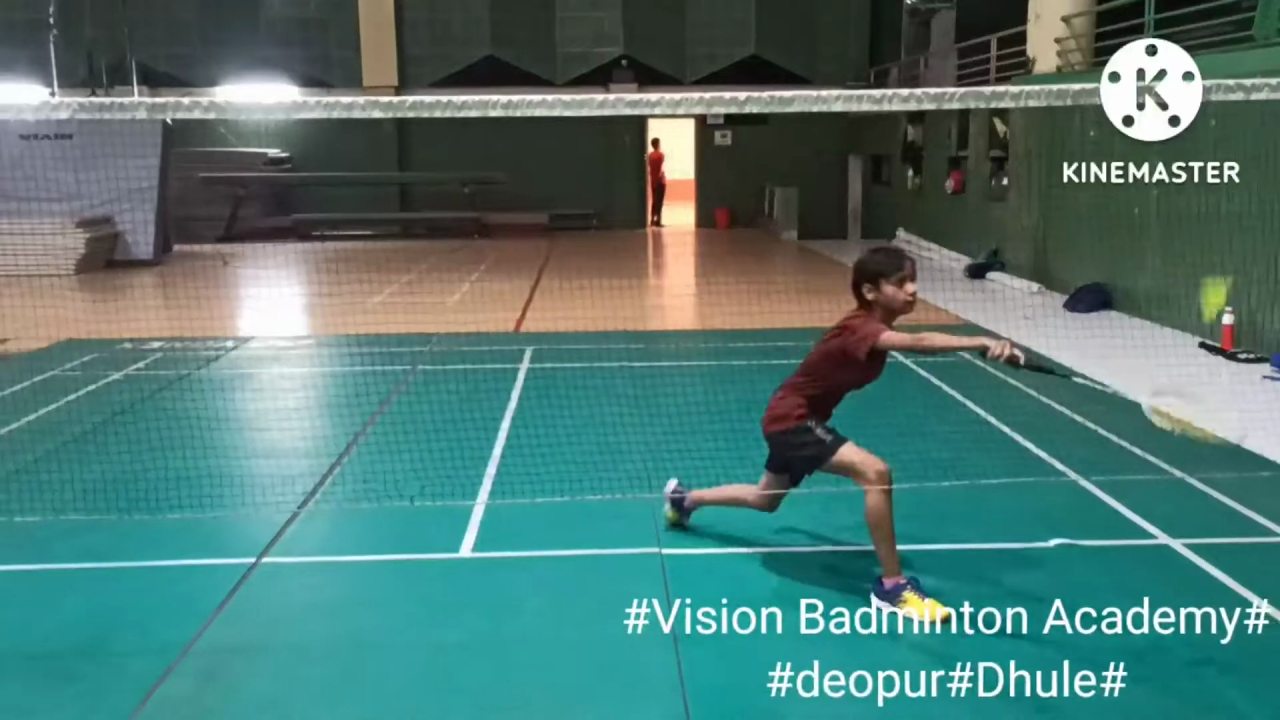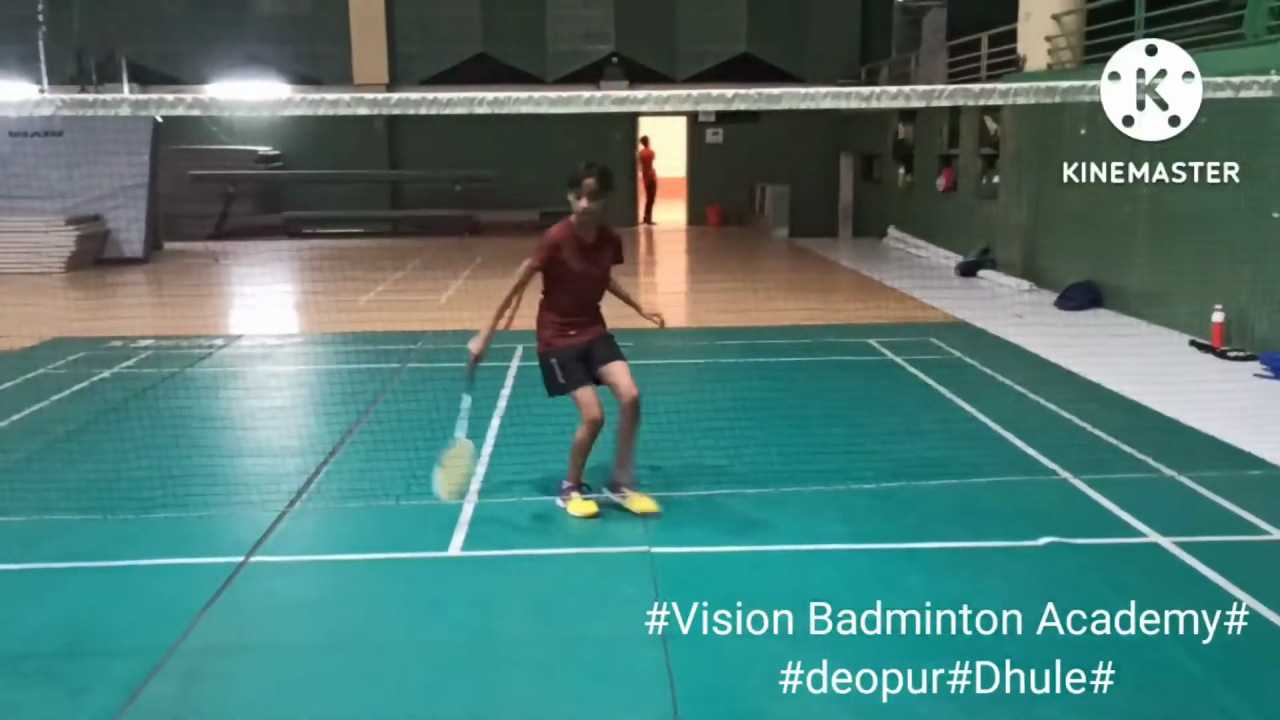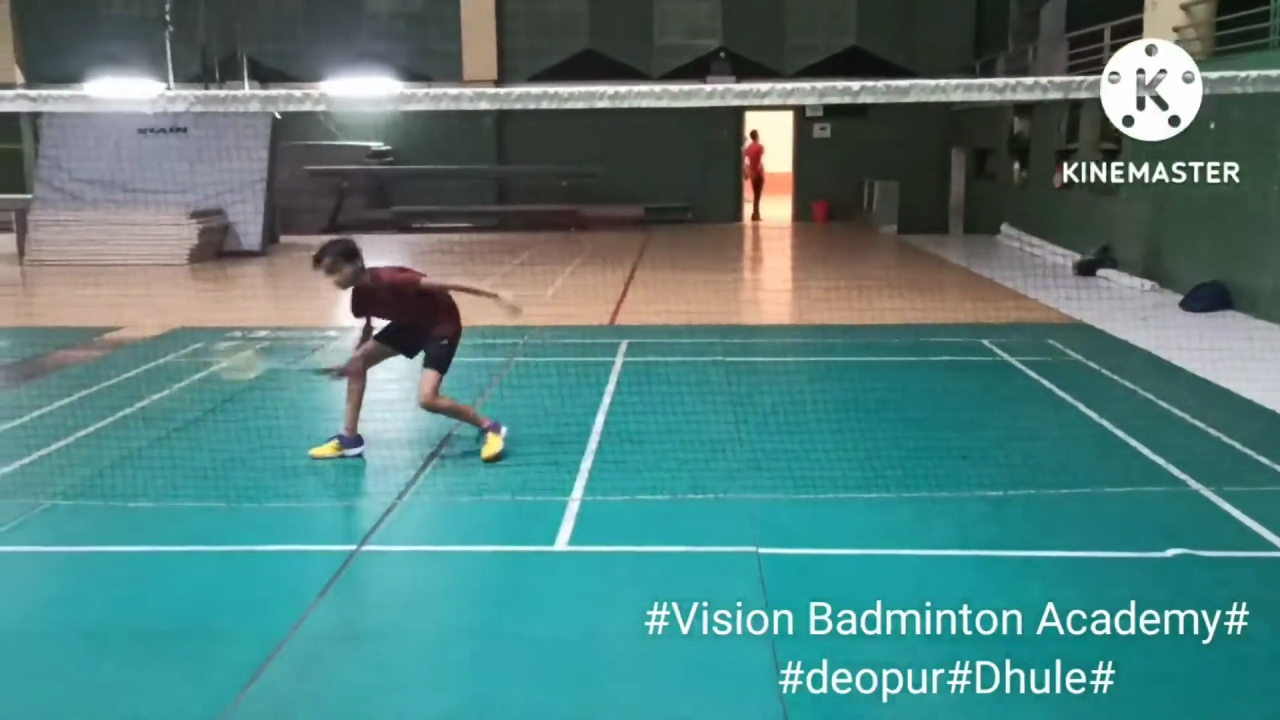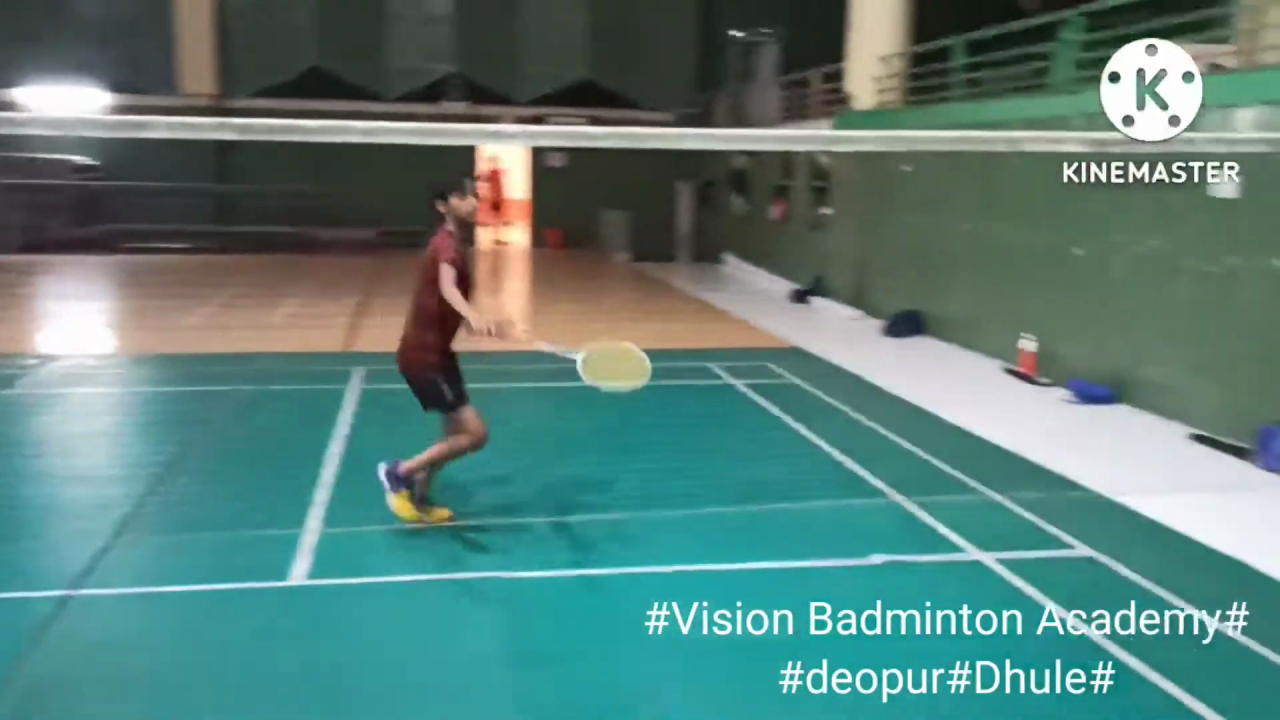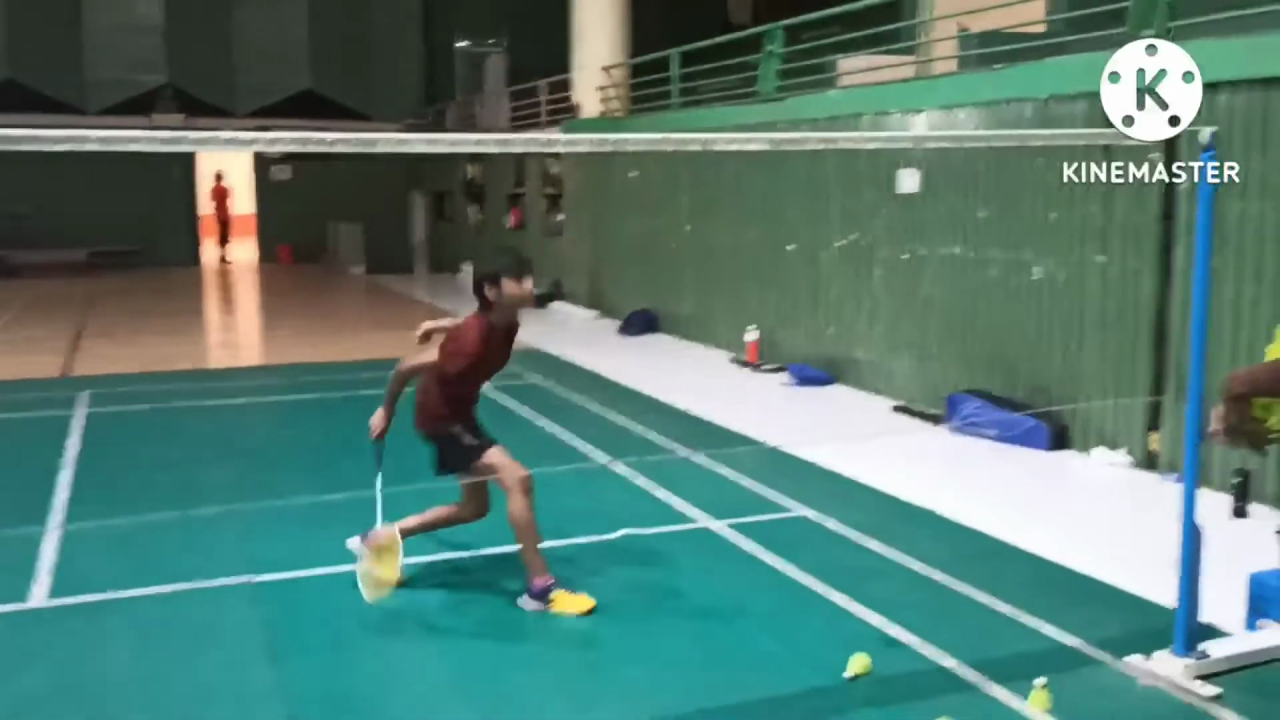
dt=1s
person 1, frame 1
left shoulder: (867, 324)
right shoulder: (862, 329)
right elbow: (914, 343)
right wrist: (981, 343)
left hip: (795, 415)
right hip: (789, 419)
left knee: (768, 497)
right knee: (875, 473)
left ankle: (683, 496)
right ankle: (892, 586)
person 1, frame 2
left shoulder: (610, 238)
right shoulder: (556, 239)
right elbow: (517, 285)
left wrist: (641, 309)
right wrist: (485, 335)
left hip: (594, 331)
right hip: (557, 337)
left knee: (630, 396)
right knee: (593, 416)
left ankle: (623, 483)
right ankle: (572, 488)
person 1, frame 3
left shoulder: (389, 281)
right shoulder: (359, 296)
left elbow: (446, 285)
right elbow: (366, 335)
left wrist: (496, 296)
right wrist: (348, 363)
left hip: (441, 325)
right hip: (410, 324)
left knee: (427, 400)
right knee: (357, 364)
left ankle: (489, 427)
right ankle: (349, 438)
person 1, frame 4
left shoulder: (456, 244)
right shoulder: (446, 244)
right elbow: (449, 291)
left wrist: (468, 318)
right wrist: (472, 318)
left hip: (437, 350)
right hip: (423, 356)
left knee: (455, 434)
right knee: (473, 436)
left ankle: (420, 497)
right ankle: (399, 473)
person 1, frame 5
left shoulder: (506, 323)
right shoulder: (474, 339)
left elbow: (463, 324)
right elbow: (409, 367)
left wrist: (442, 326)
right wrist: (387, 409)
left hip: (457, 409)
right hip: (442, 415)
left knee: (475, 506)
right knee: (517, 479)
left ankle: (375, 540)
right ankle: (541, 587)
